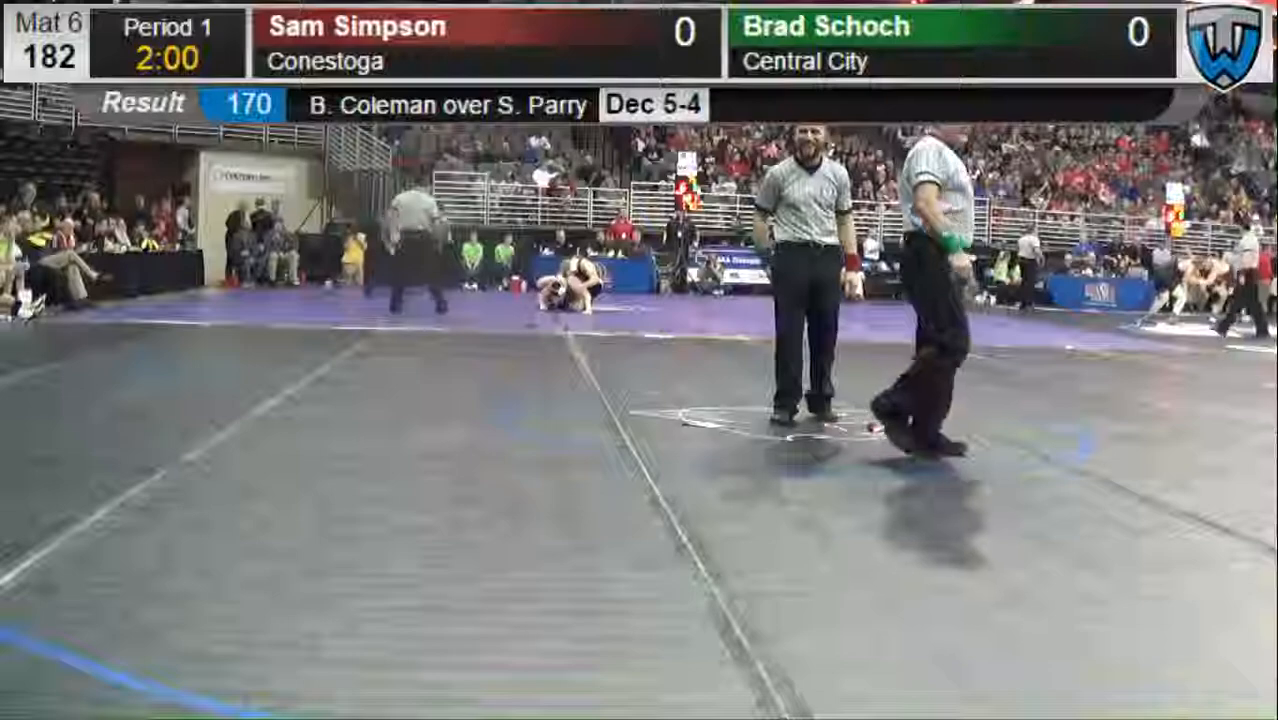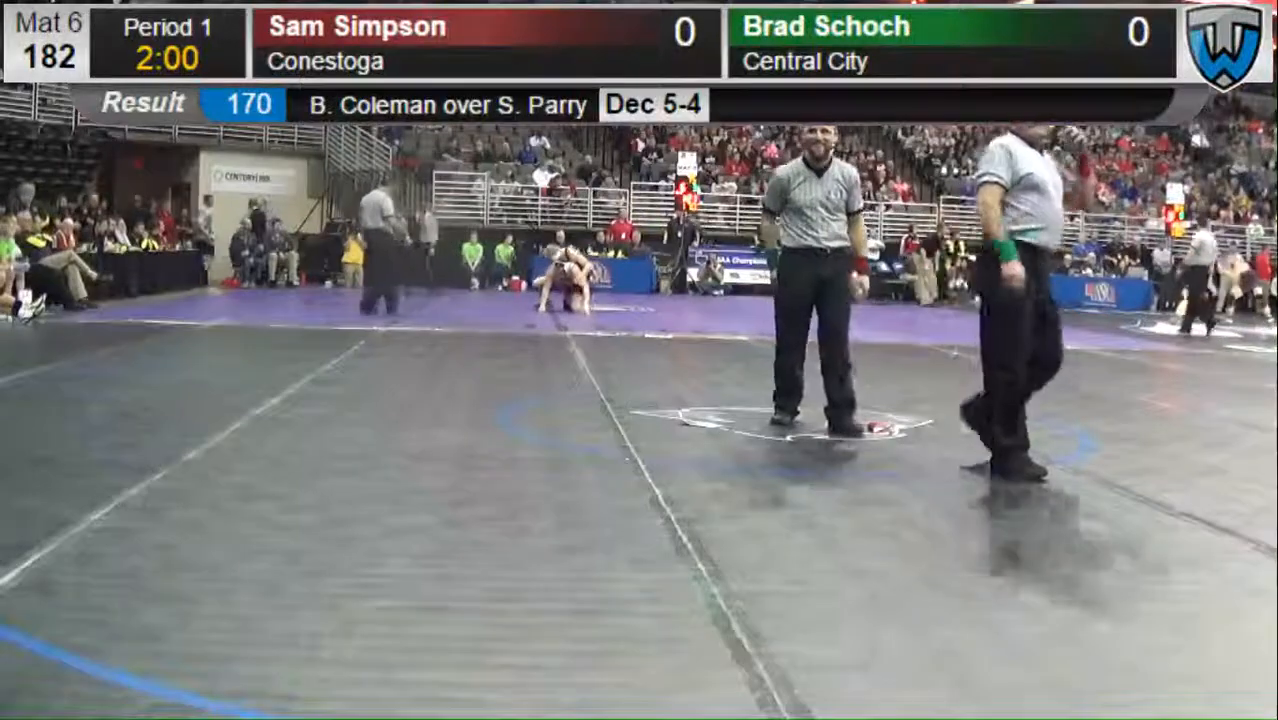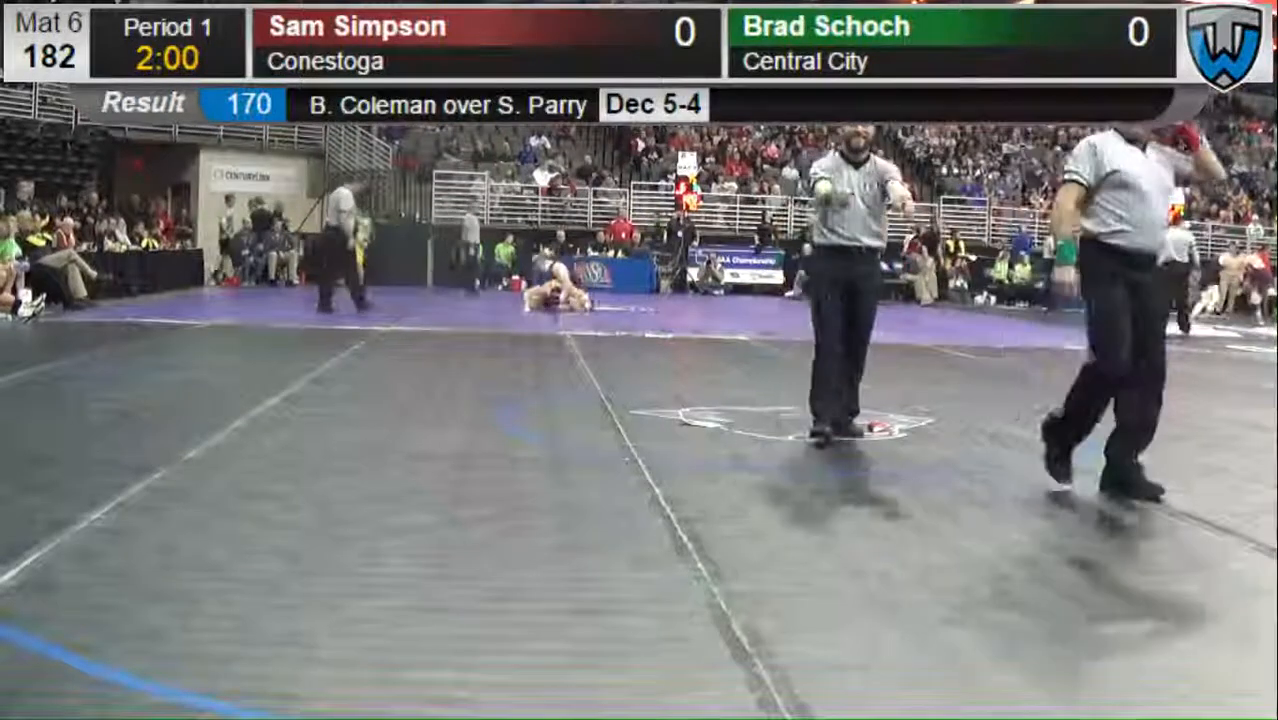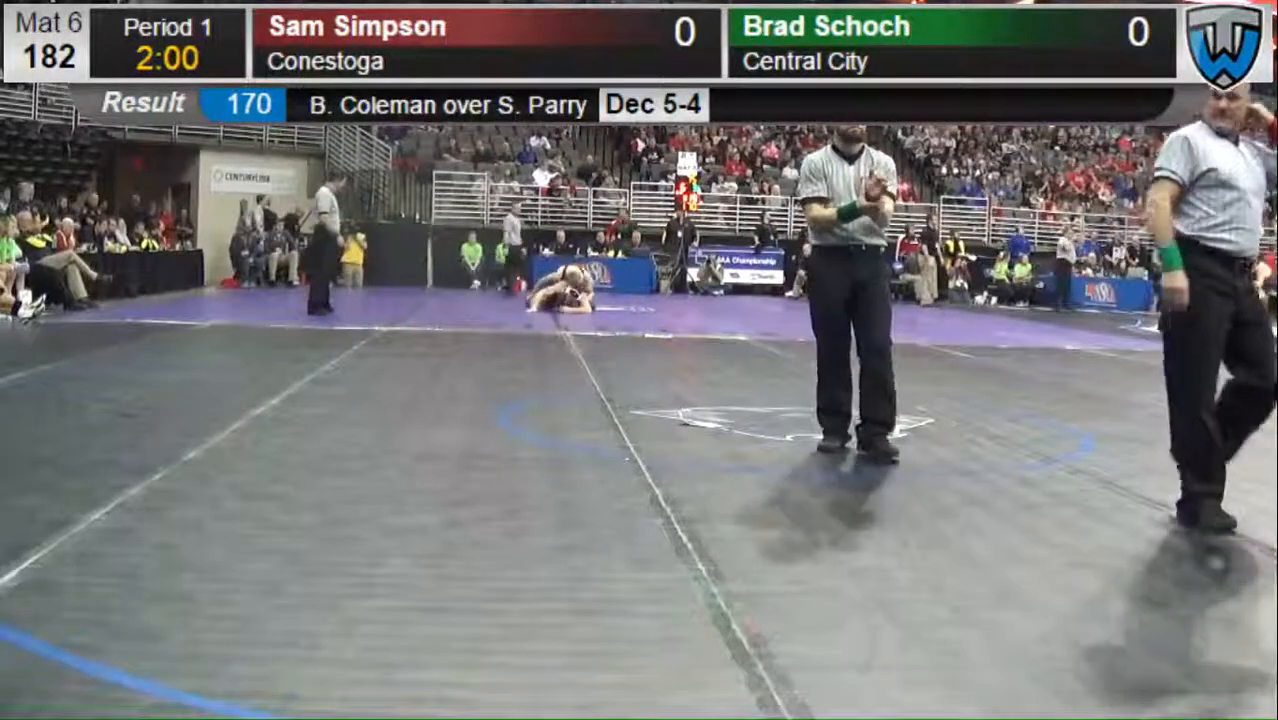
dt=0.7s
person 1, frame 1
left shoulder: (944, 154)
right shoulder: (932, 149)
right elbow: (926, 204)
left wrist: (952, 251)
right wrist: (954, 247)
left hip: (937, 258)
right hip: (930, 255)
left knee: (938, 344)
right knee: (953, 341)
left ankle: (924, 431)
right ankle: (895, 405)
person 1, frame 2
left shoulder: (1048, 160)
right shoulder: (1004, 149)
left elbow: (1083, 200)
right elbow: (987, 205)
left wrist: (1083, 160)
right wrist: (1007, 256)
left hip: (1038, 265)
right hip: (1008, 263)
left knee: (1047, 355)
right knee: (1007, 358)
left ankle: (984, 411)
right ankle: (1008, 454)
person 1, frame 3
left shoulder: (1162, 156)
right shoulder: (1097, 146)
left elbow: (1214, 175)
right elbow: (1065, 203)
left wrist: (1186, 132)
left hip: (1148, 268)
right hip: (1109, 265)
left knee: (1149, 372)
right knee: (1112, 363)
left ankle: (1122, 468)
right ankle: (1061, 435)
person 1, frame 4
right shoulder: (1187, 140)
right elbow: (1158, 203)
right wrist: (1171, 265)
left hip: (1241, 274)
right hip: (1199, 271)
right knee: (1195, 388)
left ankle: (1197, 455)
right ankle: (1200, 498)
person 2, frame 1
left shoulder: (838, 174)
right shoulder: (778, 174)
left elbow: (844, 221)
right elbow: (761, 218)
left wrist: (851, 264)
right wrist: (766, 259)
left hip: (828, 258)
right hip: (791, 257)
left knee: (825, 334)
right knee: (789, 334)
left ankle: (821, 400)
right ankle: (785, 403)
person 2, frame 2
left shoulder: (848, 175)
right shoulder: (785, 175)
left elbow: (855, 223)
right elbow: (769, 220)
left wrist: (862, 267)
right wrist: (774, 261)
left hip: (836, 262)
right hip: (796, 261)
left knee: (836, 339)
right knee: (790, 338)
left ankle: (840, 414)
right ankle: (786, 405)
person 2, frame 3
left shoulder: (883, 169)
right shoulder: (824, 166)
left elbow: (898, 190)
right elbow: (821, 190)
left wrist: (904, 197)
right wrist: (833, 195)
left hip: (867, 263)
right hip: (829, 259)
left knee: (856, 343)
right knee: (828, 341)
left ankle: (843, 415)
right ankle: (824, 417)
person 2, frame 4
left shoulder: (882, 163)
right shoulder: (815, 163)
left elbow: (884, 217)
right elbow: (814, 216)
left wrist: (876, 202)
right wrist: (855, 208)
left hip: (871, 262)
right hip: (828, 262)
left knee: (877, 349)
right knee: (832, 349)
left ankle: (875, 432)
right ankle: (834, 428)
